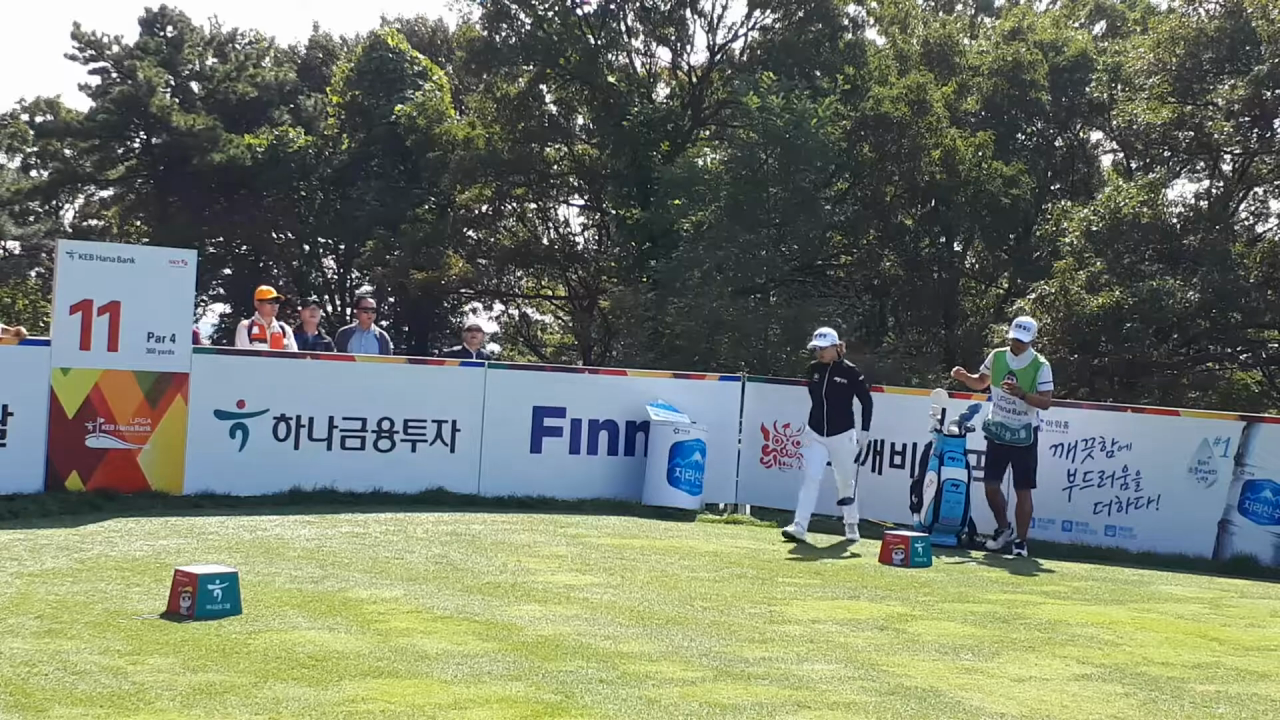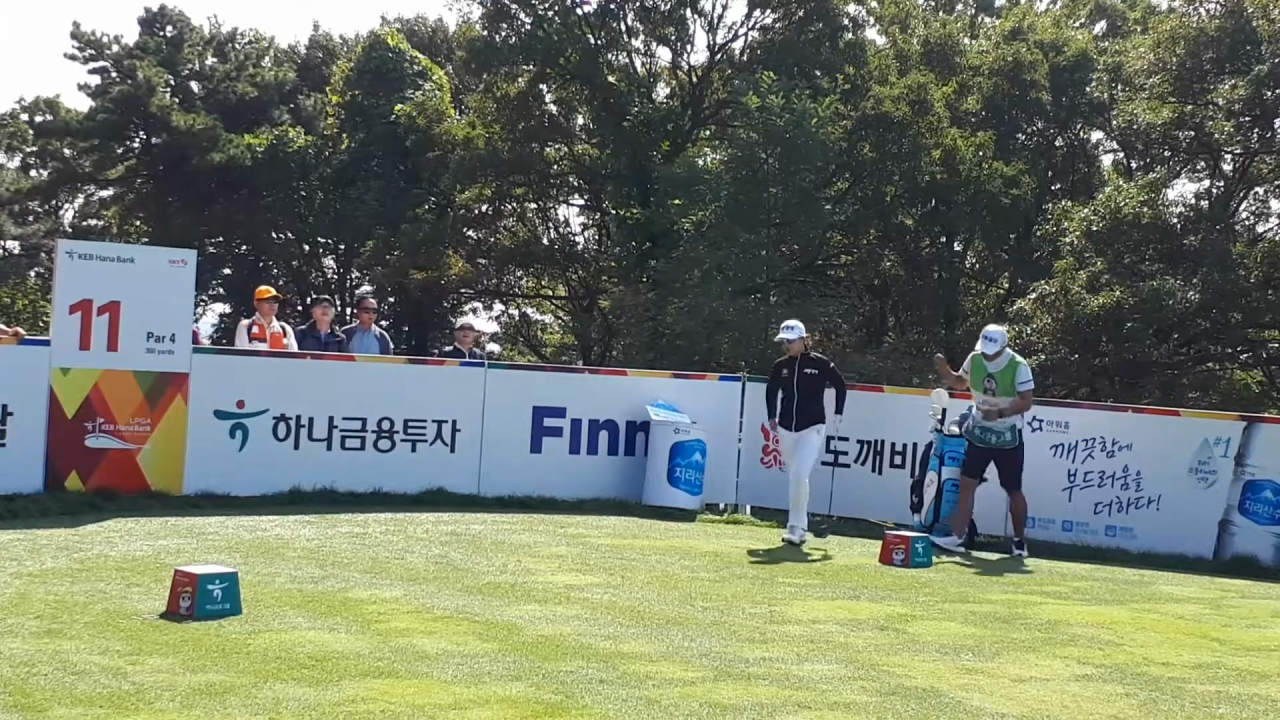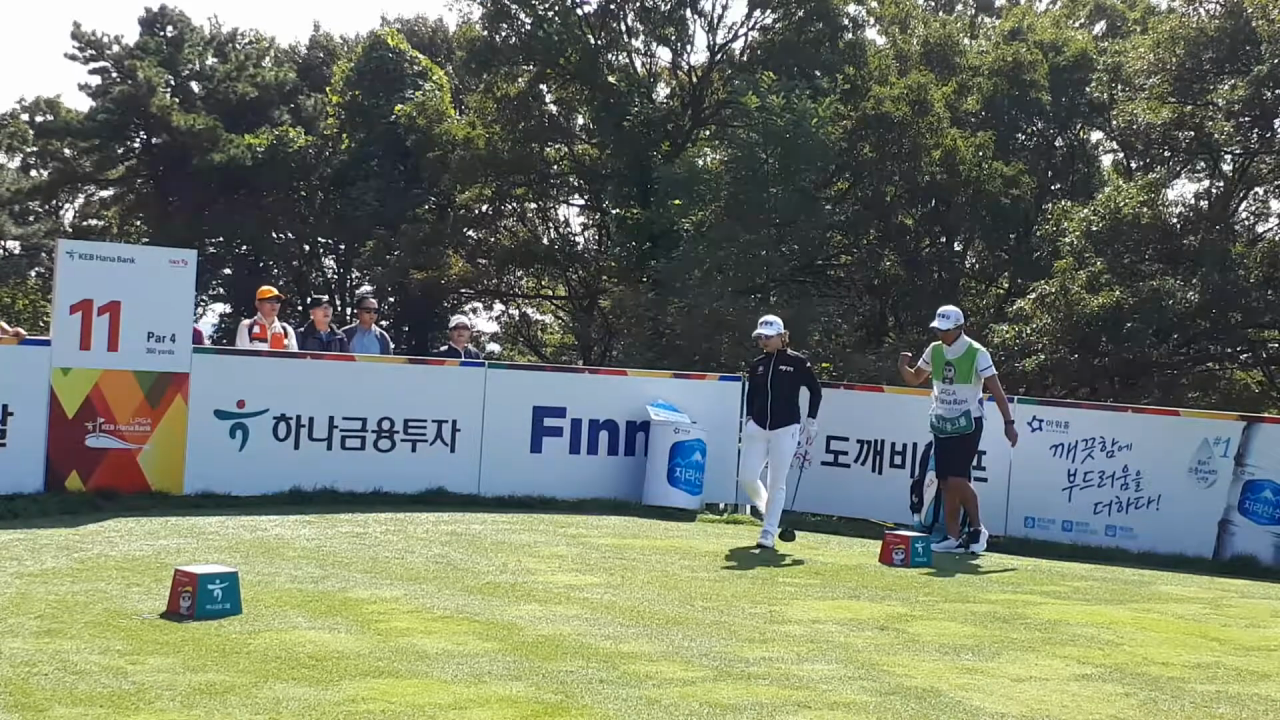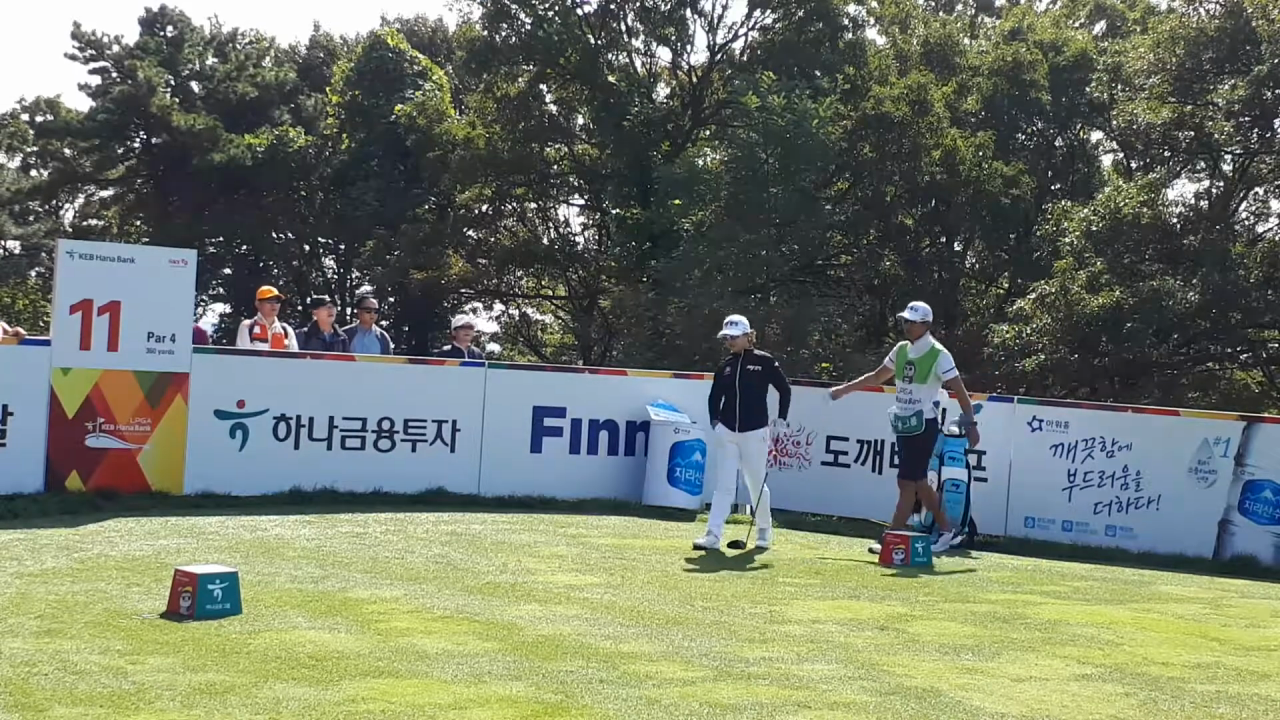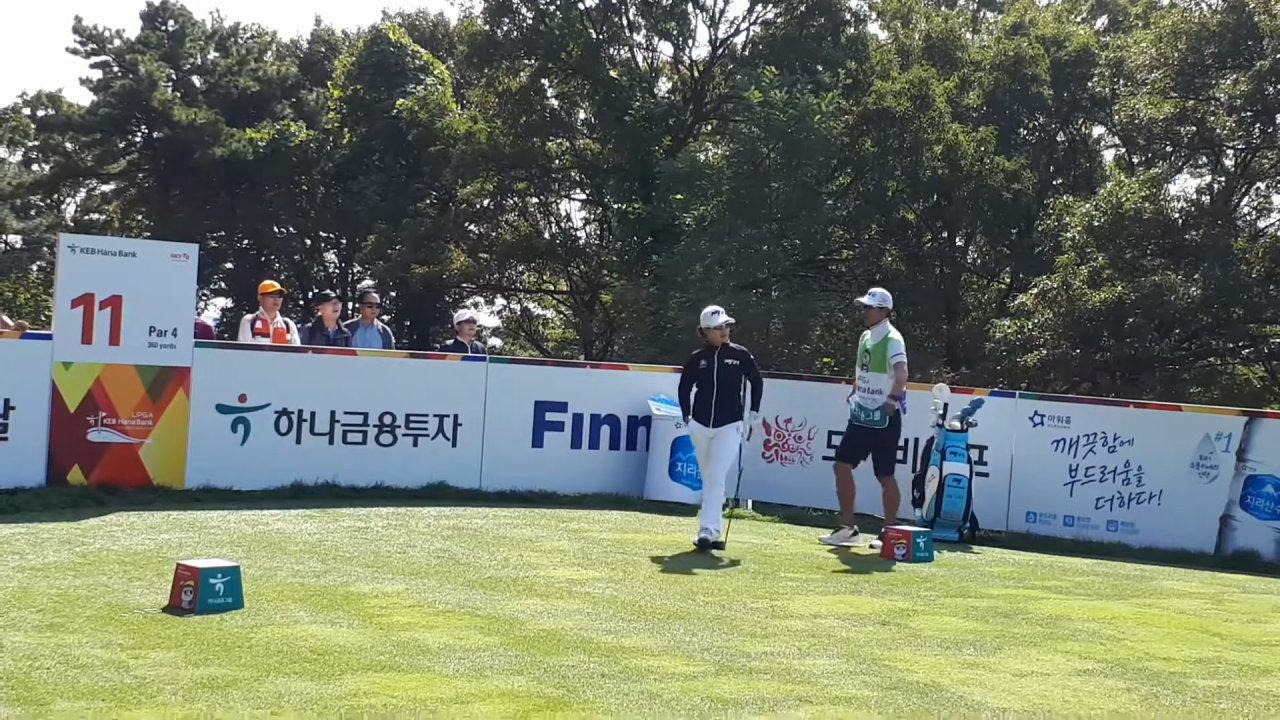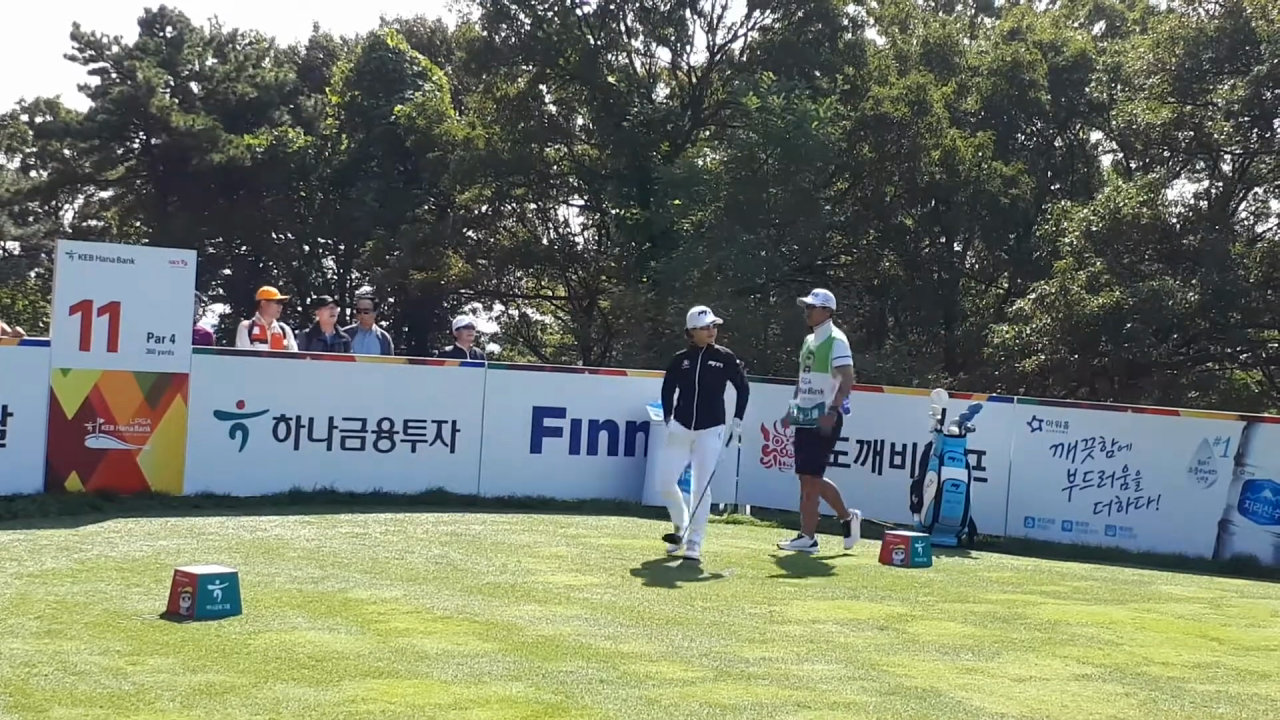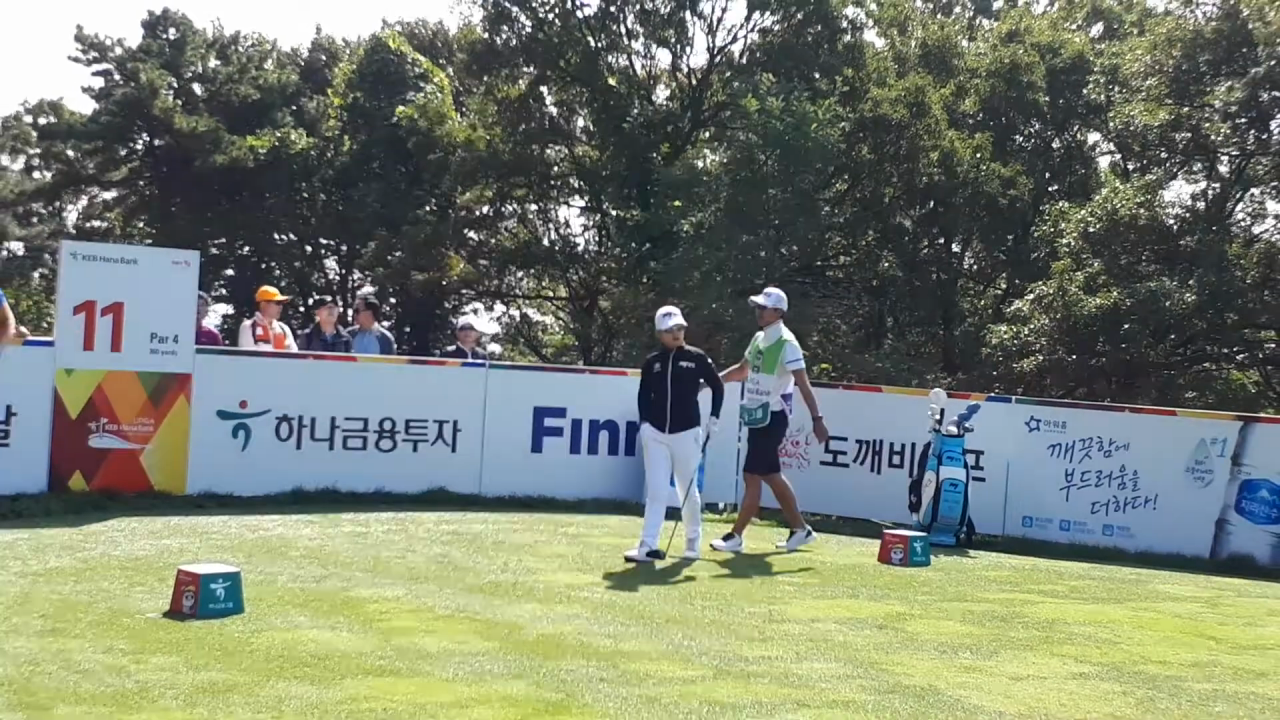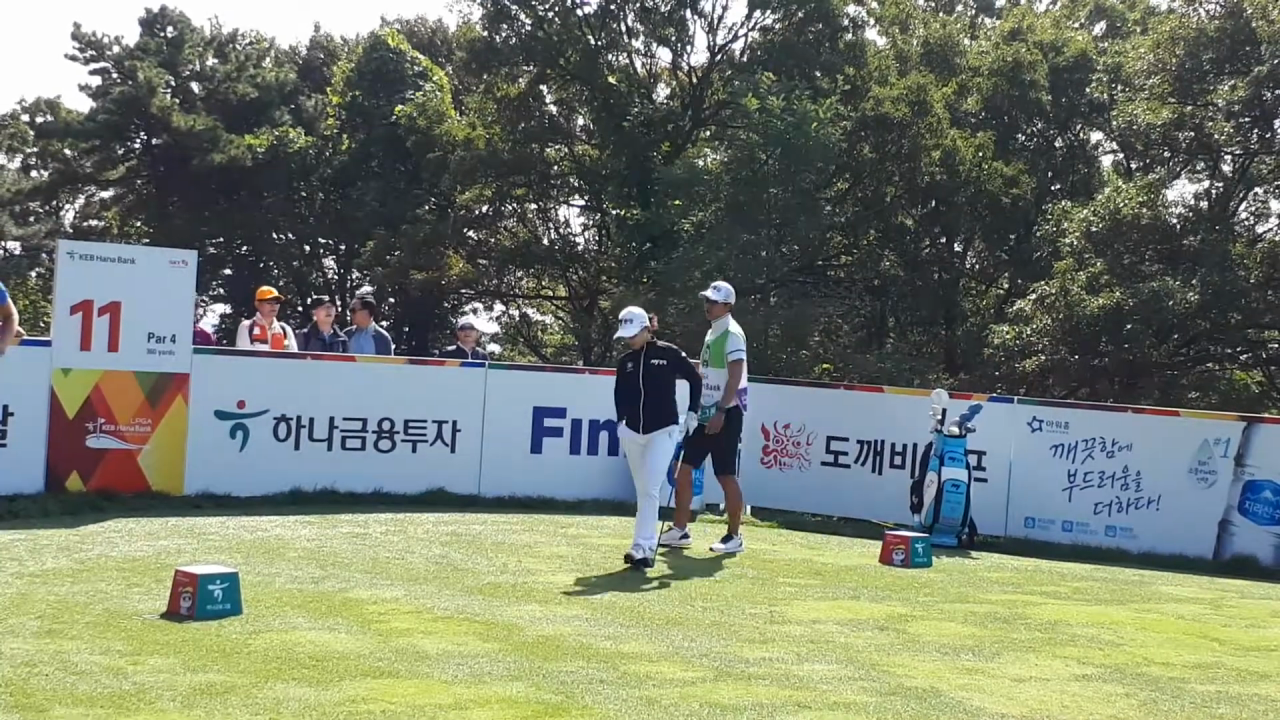
dt=0.4s
person 1, frame 1
left shoulder: (1040, 366)
right shoulder: (996, 357)
left elbow: (1046, 402)
right elbow: (981, 382)
left wrist: (1021, 394)
right wrist: (964, 377)
left hip: (1024, 435)
right hip: (997, 431)
left knee: (1023, 490)
right knee: (991, 484)
left ankle: (1020, 540)
right ankle: (1004, 528)
person 1, frame 2
left shoulder: (1018, 366)
right shoulder: (974, 359)
left elbow: (1026, 402)
right elbow: (961, 382)
left wrist: (999, 412)
right wrist: (944, 370)
left hip: (1008, 437)
right hip: (979, 433)
left knee: (1013, 490)
right knee: (967, 482)
left ankle: (1019, 539)
right ankle: (955, 536)
person 1, frame 3
left shoulder: (976, 353)
right shoulder: (934, 350)
left elbow: (996, 390)
right elbow: (915, 379)
left wrist: (1009, 423)
right wrist: (903, 367)
left hip: (968, 426)
right hip: (943, 426)
left knee: (956, 481)
right knee: (947, 483)
left ankle: (977, 529)
right ankle: (954, 538)
person 1, frame 4
left shoulder: (938, 354)
right shoulder: (901, 350)
left elbow: (959, 390)
right elbow: (877, 376)
left wrist: (970, 423)
right wrist: (846, 389)
left hip: (923, 426)
right hip: (903, 425)
left knee: (906, 483)
right knee: (918, 483)
right ankle: (948, 531)
person 1, frame 5
left shoulder: (892, 340)
right shoulder: (866, 336)
left elbow: (901, 374)
left wrist: (893, 399)
right wrist: (855, 392)
left hip: (885, 419)
right hip: (861, 416)
left knee: (885, 477)
right knee: (842, 466)
right ankle: (847, 527)
person 1, frame 6
left shoulder: (836, 341)
right shoulder: (810, 340)
left elbow: (848, 379)
left wrist: (831, 412)
right wrist: (791, 409)
left hip: (826, 419)
right hip: (805, 419)
left knee: (814, 478)
right knee: (806, 478)
left ankle: (848, 517)
right ankle: (807, 536)
person 1, frame 7
left shoulder: (786, 343)
right shoulder: (759, 338)
left elbow: (803, 383)
right elbow: (743, 369)
left wrist: (816, 419)
left hip: (772, 418)
right hip: (758, 418)
left knee: (752, 476)
right knee: (772, 477)
left ankle: (735, 536)
right ankle: (800, 529)
person 1, frame 8
left shoulder: (732, 334)
right shoulder: (712, 332)
left elbow: (735, 377)
left wrist: (722, 412)
left hip: (725, 414)
right hip: (705, 414)
left knee: (726, 476)
right knee: (684, 468)
left ankle: (734, 536)
right ankle: (679, 529)
person 2, frame 1
left shoulder: (850, 372)
right shoulder: (814, 369)
left elbow: (866, 402)
left wrist: (864, 431)
left hip: (842, 435)
right hip: (815, 433)
left knee: (846, 482)
right knee: (810, 479)
left ankle: (851, 525)
right ankle: (799, 526)
person 2, frame 2
left shoulder: (820, 363)
right shoulder: (781, 366)
left elbow: (840, 386)
right elbow: (771, 390)
left wrist: (837, 414)
right wrist: (772, 416)
left hip: (811, 429)
right hip: (786, 429)
left knee: (800, 475)
right knee: (793, 480)
left ankle: (798, 526)
right ankle: (798, 528)
person 2, frame 3
left shoulder: (797, 362)
right shoulder: (758, 364)
left elbow: (815, 390)
left wrist: (811, 419)
right wrist: (749, 417)
left hip: (786, 429)
right hip: (758, 428)
left knee: (776, 482)
right knee: (747, 477)
left ankle: (769, 532)
right ankle: (768, 508)
person 2, frame 4
left shoulder: (764, 362)
right shoulder: (725, 366)
left elbow: (784, 389)
right elbow: (715, 396)
left wrist: (781, 420)
right wrist: (714, 420)
left hip: (755, 432)
right hip: (727, 432)
left knee: (757, 485)
right knee: (723, 485)
left ankle: (764, 531)
right ankle: (712, 536)
person 2, frame 5
left shoulder: (740, 354)
right shoulder: (696, 358)
left elbow: (757, 381)
right elbow: (684, 388)
left wrist: (754, 412)
right wrist: (687, 417)
left hip: (730, 426)
right hip: (700, 425)
left knee: (716, 478)
right knee: (707, 479)
left ankle: (708, 532)
right ankle: (710, 530)
person 2, frame 6
left shoulder: (725, 358)
right shoulder: (680, 359)
left elbow: (743, 388)
right elbow: (668, 389)
left wrist: (738, 419)
right wrist: (668, 418)
left hip: (710, 430)
right hip: (680, 428)
left knee: (701, 488)
right knee: (666, 481)
left ankle: (693, 543)
right ankle: (682, 528)
person 2, frame 7
left shoulder: (696, 358)
right shoulder: (652, 362)
left elbow: (718, 387)
right elbow: (644, 394)
left wrist: (714, 418)
right wrist: (644, 422)
left hip: (687, 432)
right hip: (655, 433)
left knee: (687, 490)
right knee: (656, 490)
left ankle: (693, 541)
right ankle: (648, 546)
person 2, frame 8
left shoulder: (669, 353)
right shoulder: (626, 361)
left elbow: (695, 380)
right elbow: (620, 392)
left wrist: (692, 413)
right wrist: (620, 420)
left hip: (663, 431)
right hip: (632, 432)
left knee: (650, 488)
right knee: (642, 491)
left ankle: (642, 547)
right ankle: (646, 548)
